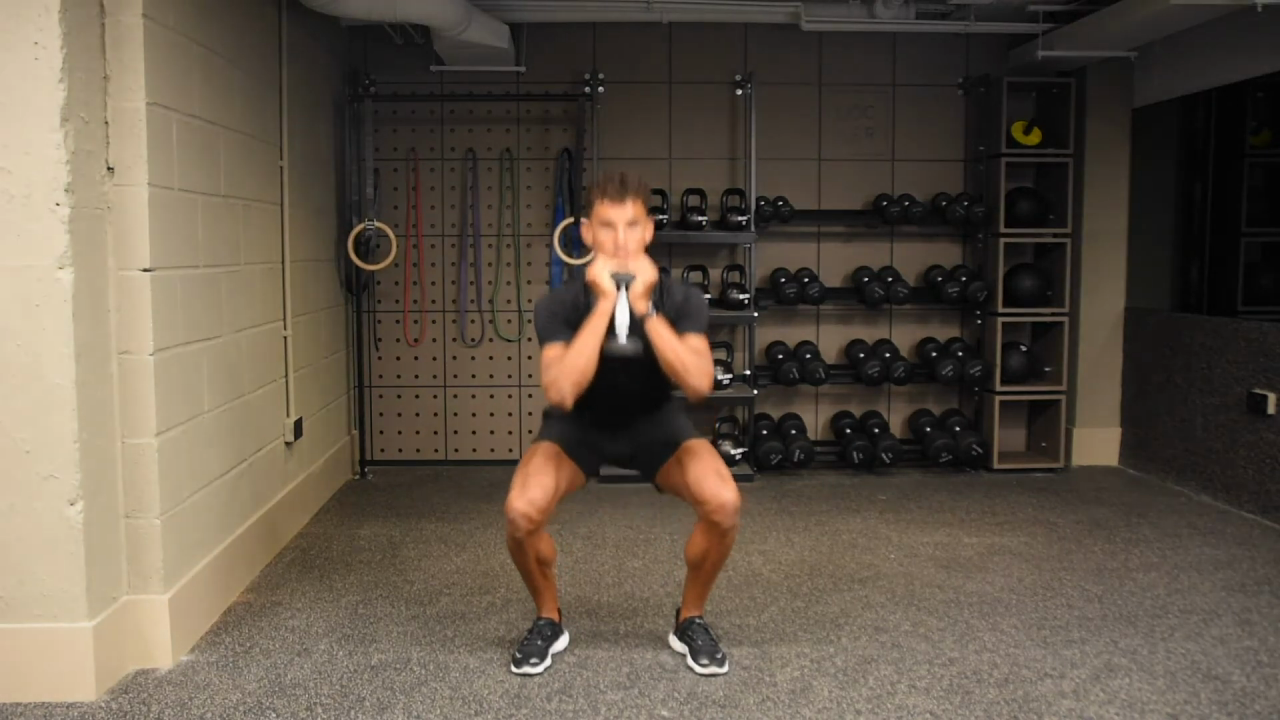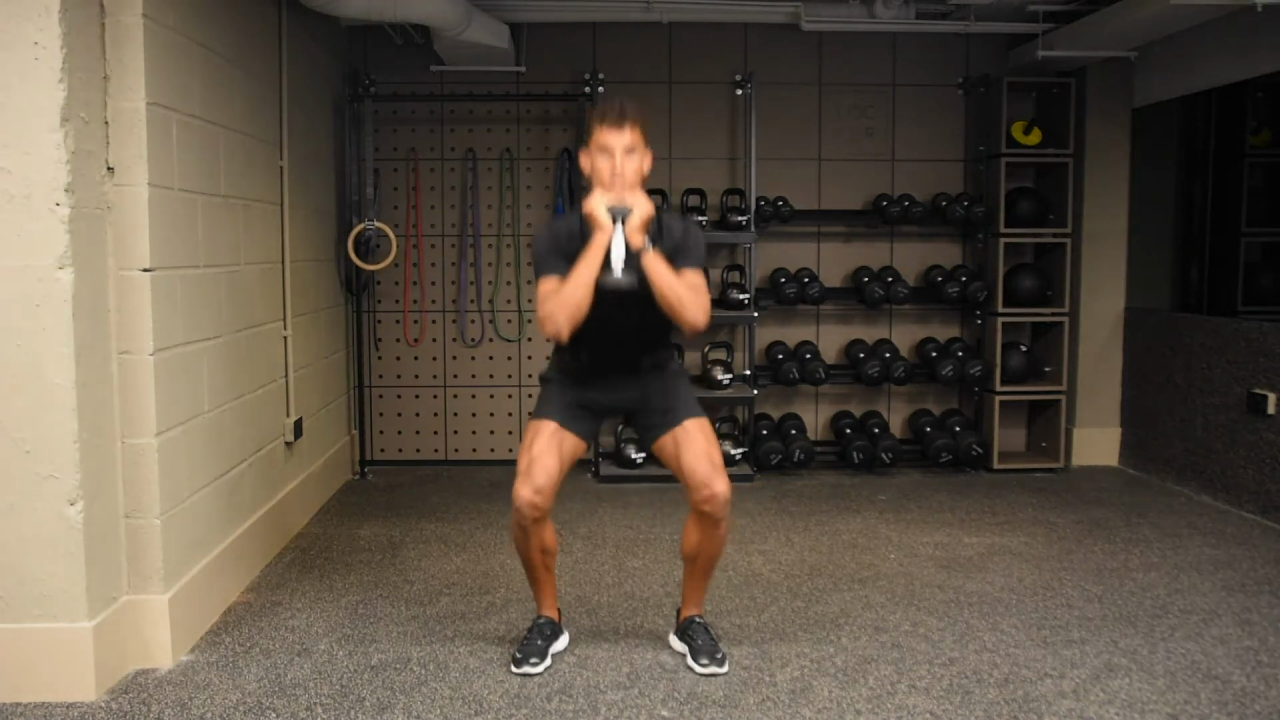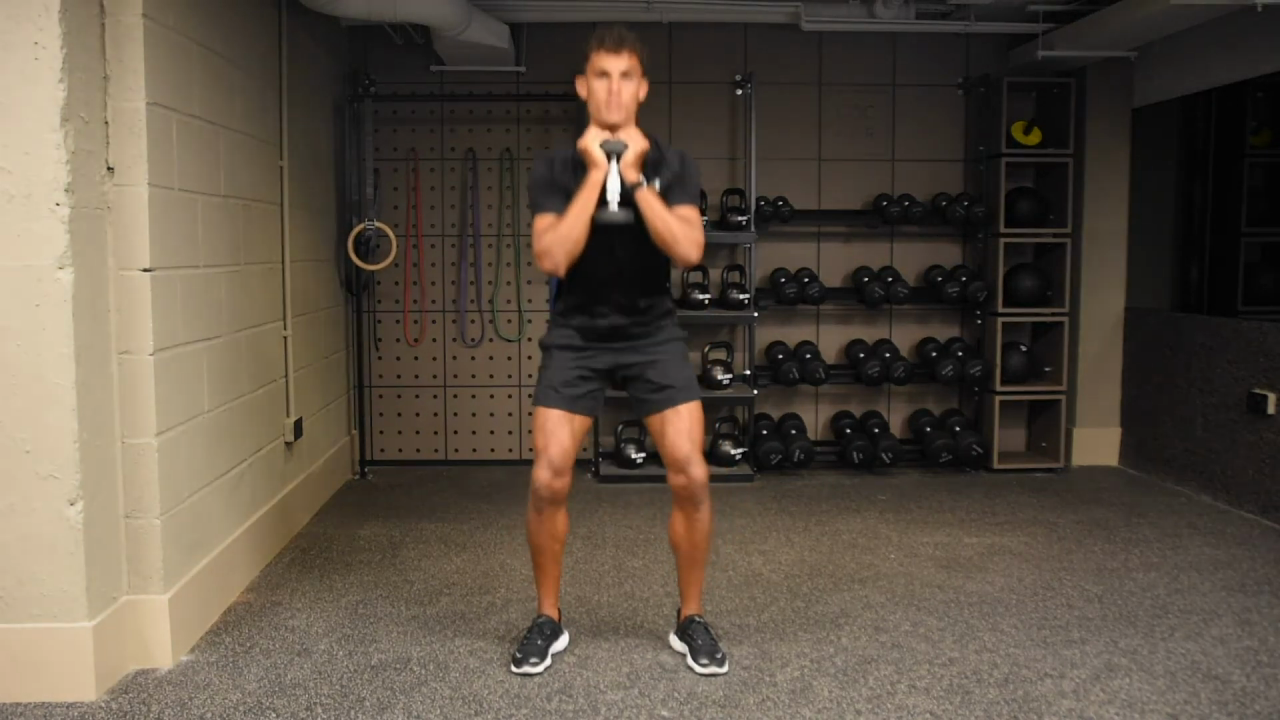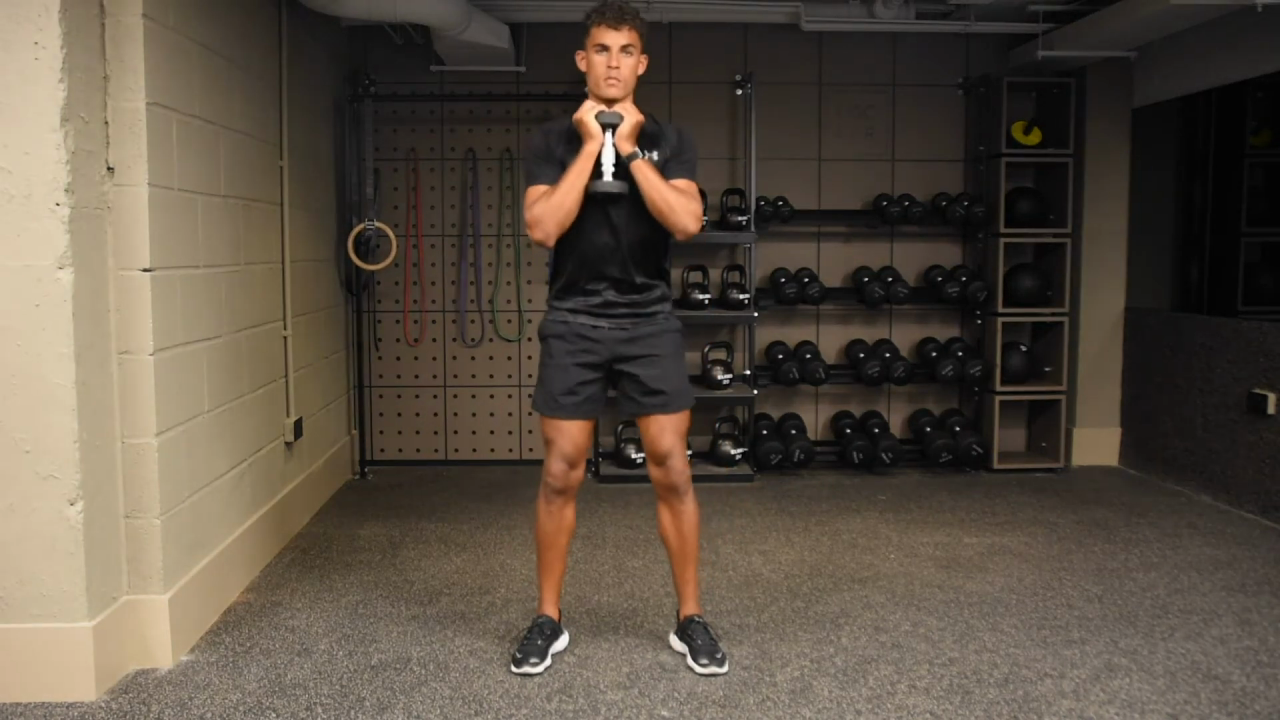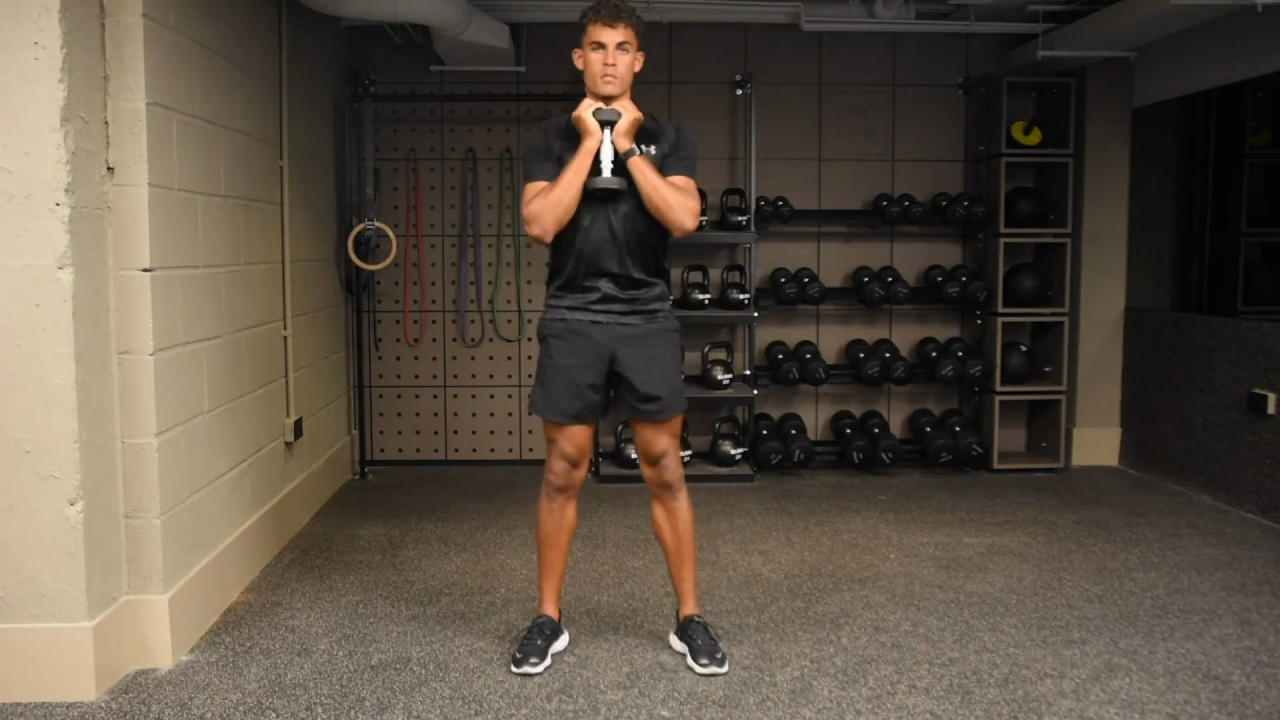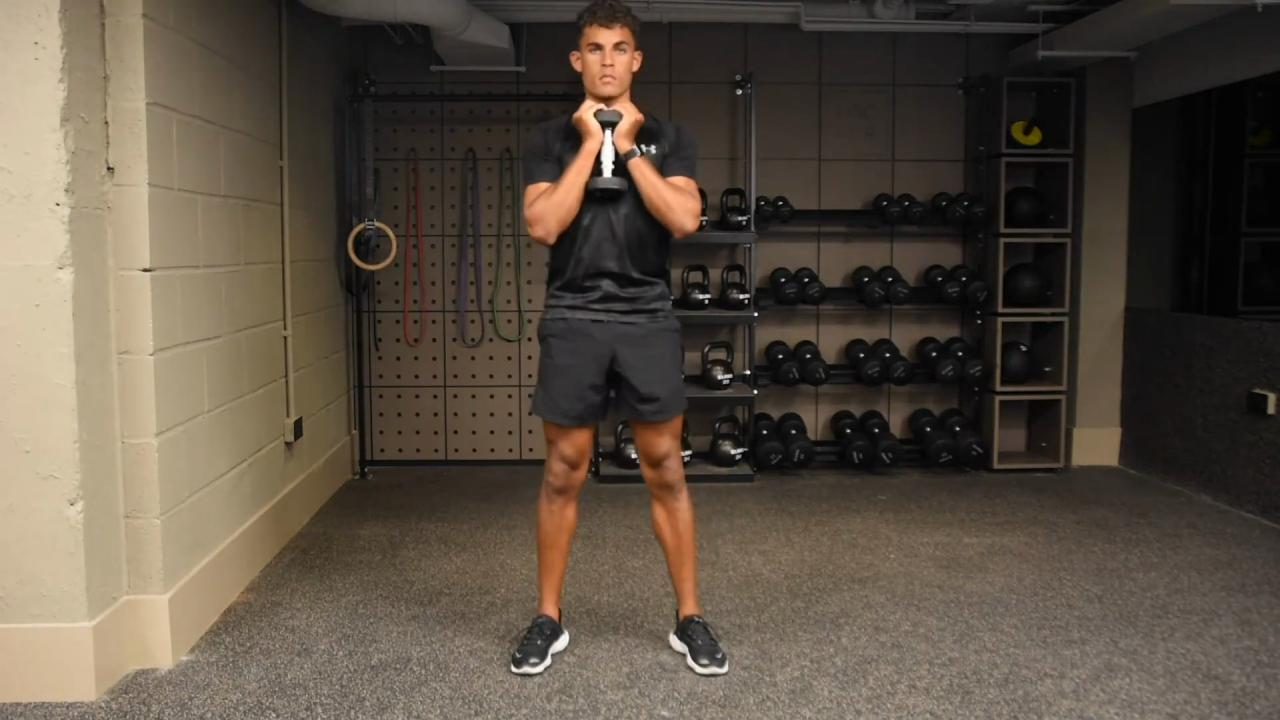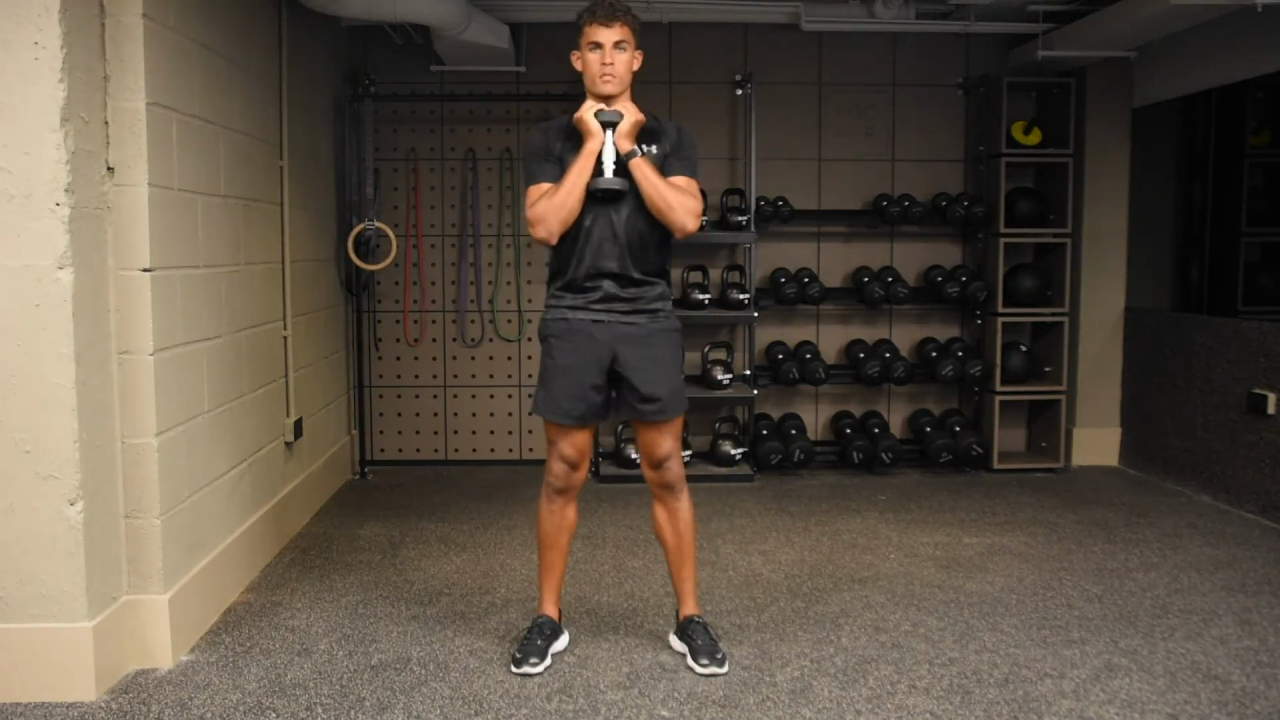
dt=0.2s
person 1, frame 1
left shoulder: (680, 299)
right shoulder: (560, 304)
left elbow: (699, 384)
right elbow: (560, 393)
left wrist: (645, 307)
right wrist: (603, 306)
left hip: (655, 420)
right hip: (582, 424)
left knee: (723, 503)
right knee: (522, 510)
left ankle: (690, 620)
right ankle: (548, 620)
person 1, frame 2
left shoulder: (677, 234)
right shoulder: (558, 236)
left elbow: (695, 317)
right elbow: (556, 326)
left wrist: (640, 242)
right wrist: (600, 237)
left hip: (655, 374)
right hip: (577, 379)
left knee: (712, 493)
right knee: (530, 499)
left ankle: (690, 620)
right ankle: (548, 620)
person 1, frame 3
left shoulder: (673, 166)
right shoulder: (555, 169)
left elbow: (689, 252)
right elbow: (551, 259)
left wrist: (635, 178)
right wrist: (596, 173)
left hip: (654, 335)
right hip: (575, 337)
left knee: (690, 476)
right knee: (548, 480)
left ankle: (691, 619)
right ankle: (548, 619)
person 1, frame 4
left shoulder: (670, 140)
right shoulder: (552, 140)
left elbow: (687, 222)
right elbow: (542, 228)
left wrist: (630, 150)
right wrist: (590, 145)
left hip: (650, 322)
right hip: (573, 324)
left knee: (672, 472)
right knee: (561, 473)
left ankle: (690, 619)
right ankle: (548, 618)
person 1, frame 5
left shoulder: (667, 137)
right shoulder: (550, 137)
left elbow: (684, 219)
right elbow: (539, 223)
left wrist: (628, 147)
right wrist: (588, 144)
left hip: (647, 321)
right hip: (572, 321)
left knee: (665, 472)
right knee: (564, 473)
left ankle: (689, 618)
right ankle: (548, 618)
person 1, frame 6
left shoulder: (667, 137)
right shoulder: (550, 138)
left elbow: (685, 219)
right elbow: (542, 225)
left wrist: (628, 149)
right wrist: (590, 145)
left hip: (648, 320)
right hip: (573, 321)
left knee: (665, 472)
right knee: (564, 473)
left ankle: (689, 618)
right ankle: (548, 618)
person 1, frame 7
left shoulder: (668, 137)
right shoulder: (551, 139)
left elbow: (686, 220)
right elbow: (545, 226)
left wrist: (629, 149)
right wrist: (591, 145)
left hip: (649, 320)
right hip: (574, 321)
left knee: (666, 471)
right knee: (564, 472)
left ankle: (689, 619)
right ankle: (548, 618)
